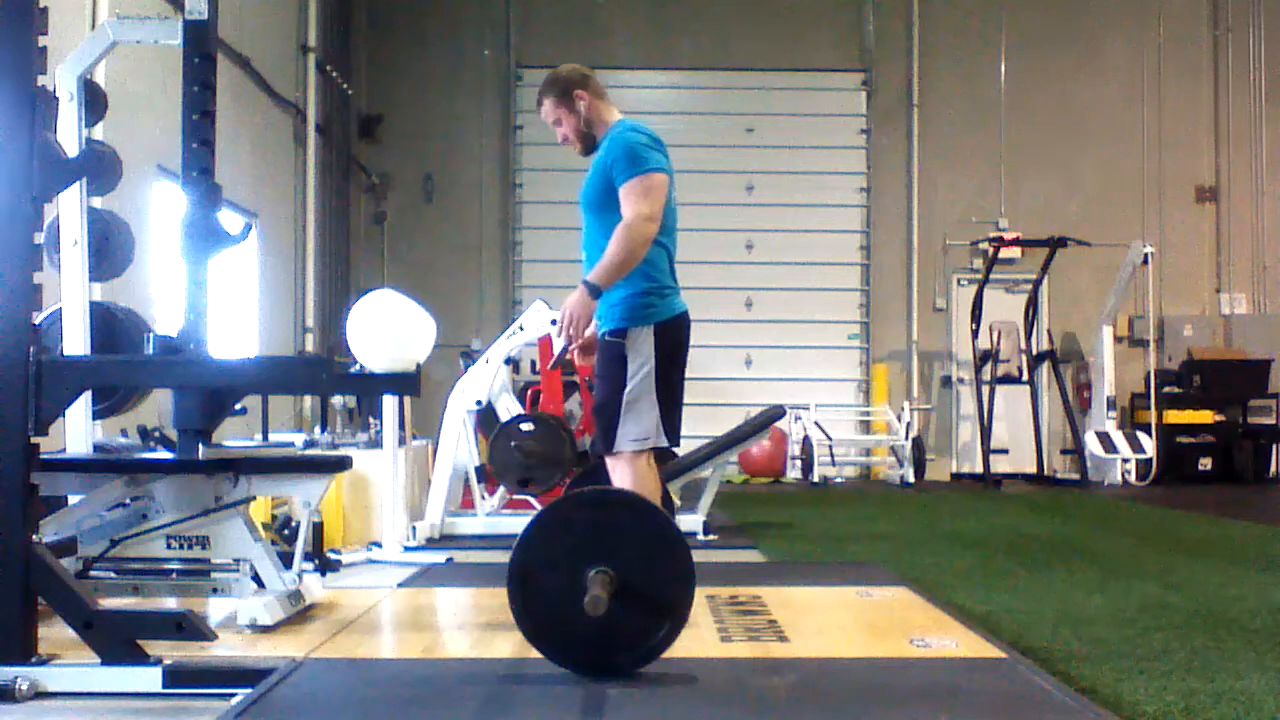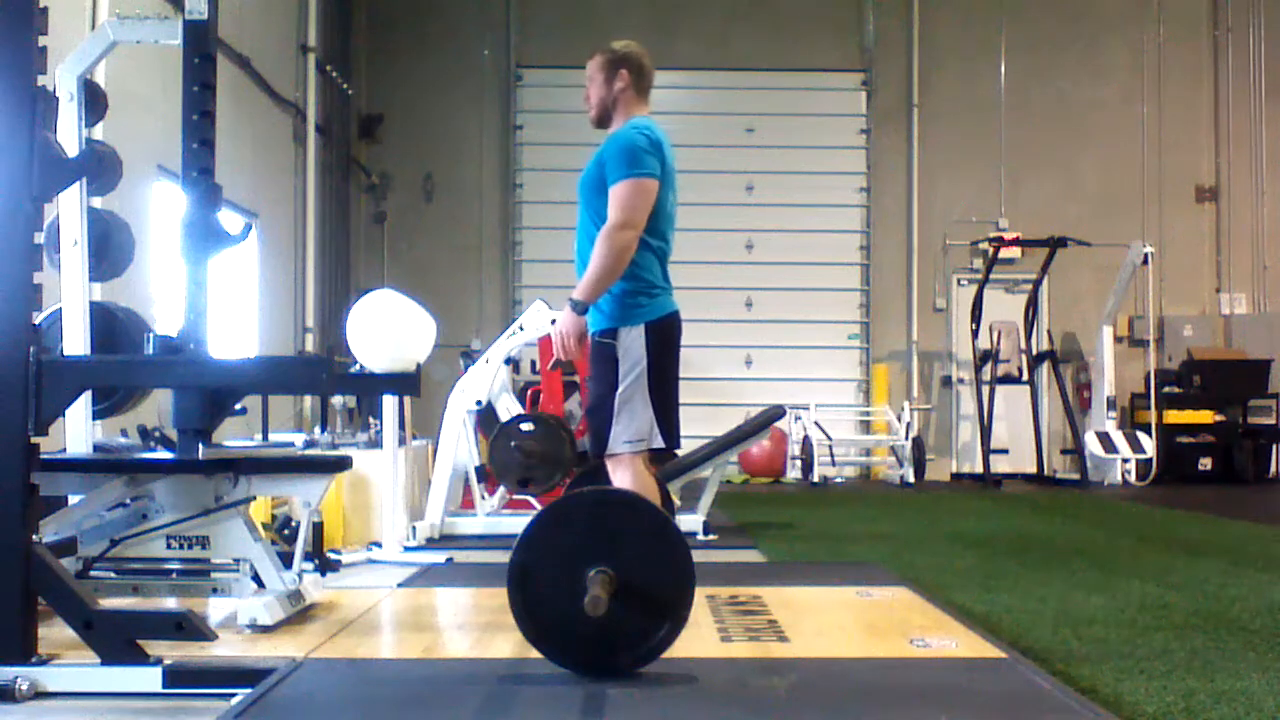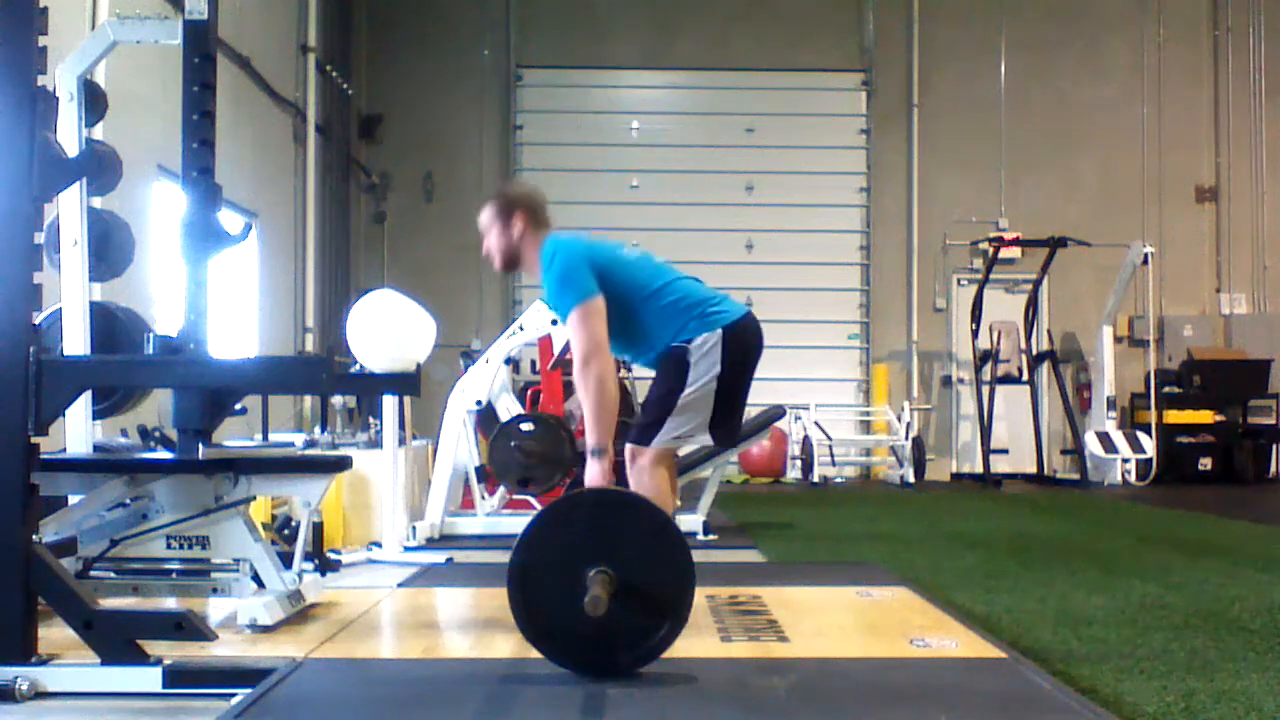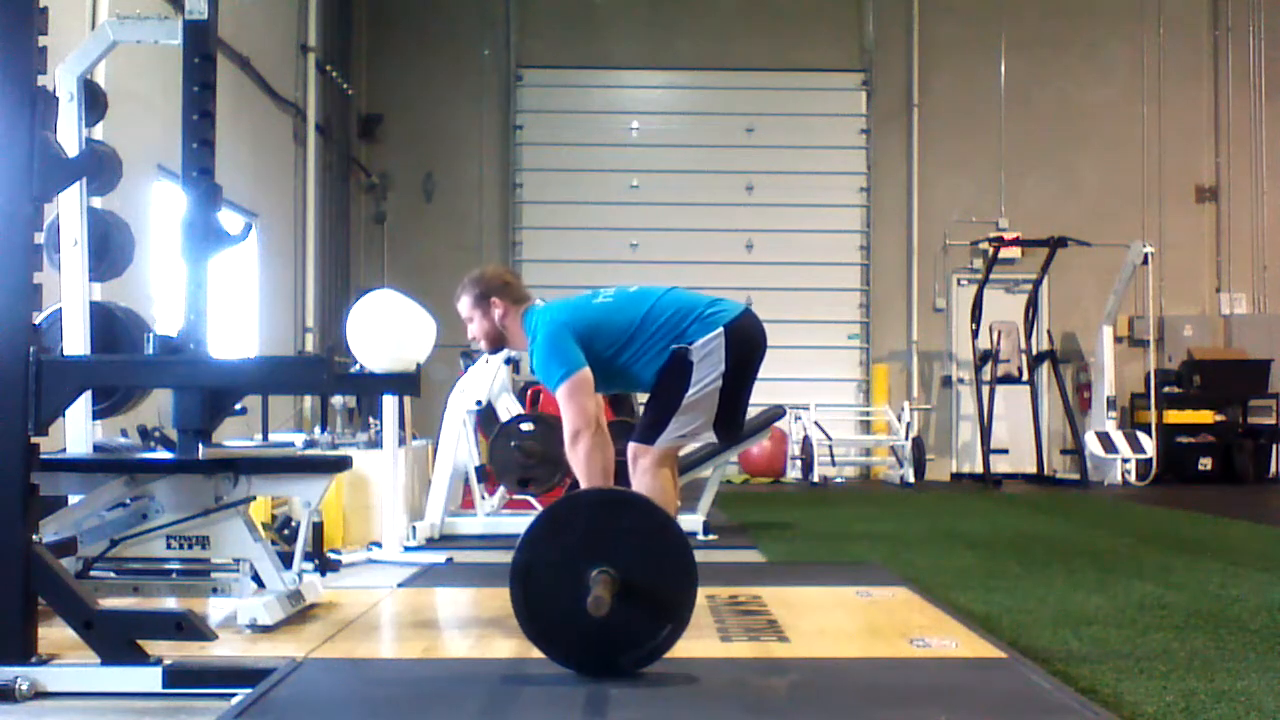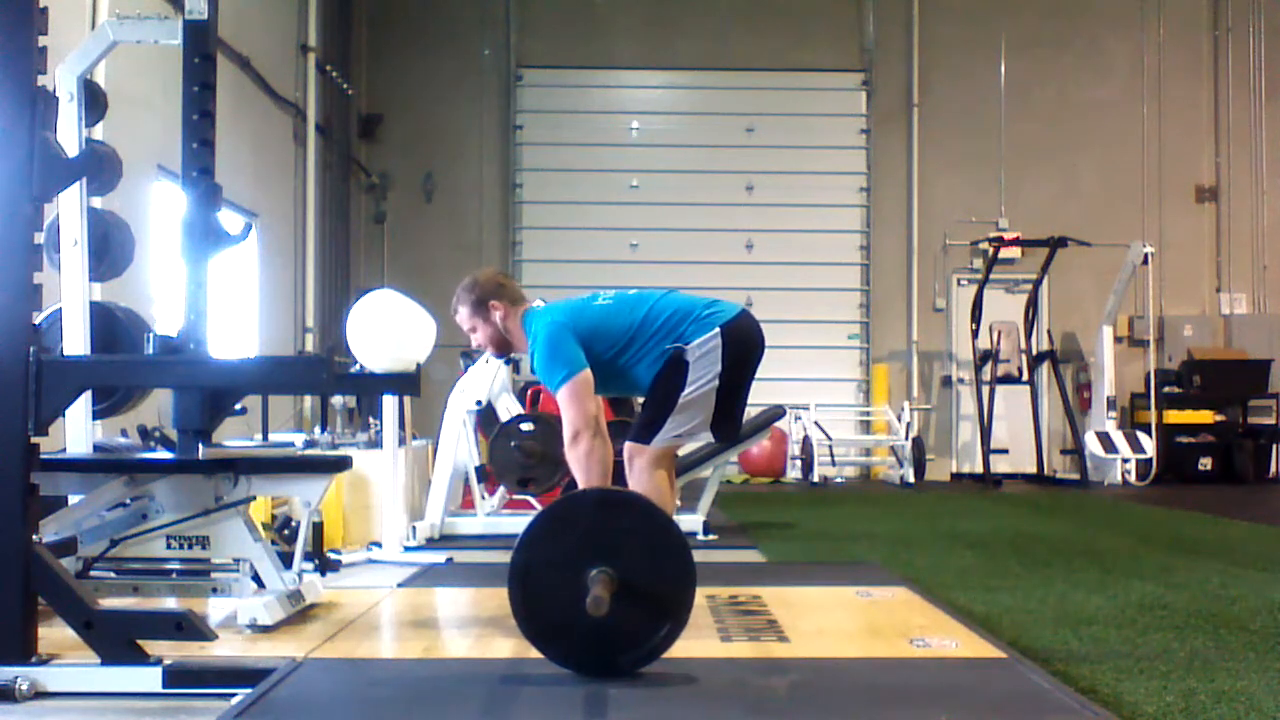
dt=0.7s
person 1, frame 1
left shoulder: (629, 142)
right shoulder: (617, 152)
left elbow: (641, 224)
left wrist: (589, 289)
right wrist: (599, 323)
left hip: (639, 322)
right hip: (634, 321)
left knee: (626, 450)
right knee: (631, 450)
person 1, frame 2
left shoulder: (632, 140)
right shoulder: (633, 143)
left elbow: (623, 232)
left wrist: (577, 305)
right wrist: (591, 312)
left hip: (631, 324)
right hip: (632, 321)
left knee: (626, 453)
right knee: (626, 452)
person 1, frame 3
left shoulder: (562, 262)
right shoulder: (568, 254)
left elbow: (592, 362)
right elbow: (598, 362)
left wrist: (597, 454)
right wrist: (602, 451)
left hip: (712, 338)
right hip: (728, 332)
left knee: (644, 456)
right knee: (652, 454)
person 1, frame 4
left shoulder: (548, 333)
right shoulder: (554, 321)
left elbow: (581, 436)
right elbow: (595, 432)
left hip: (716, 338)
right hip: (730, 330)
left knee: (647, 456)
right knee: (655, 454)
person 1, frame 5
left shoulder: (548, 334)
right shoulder: (553, 323)
left elbow: (580, 435)
right elbow: (594, 432)
left hip: (716, 339)
right hip: (726, 333)
left knee: (642, 455)
right knee: (653, 454)
